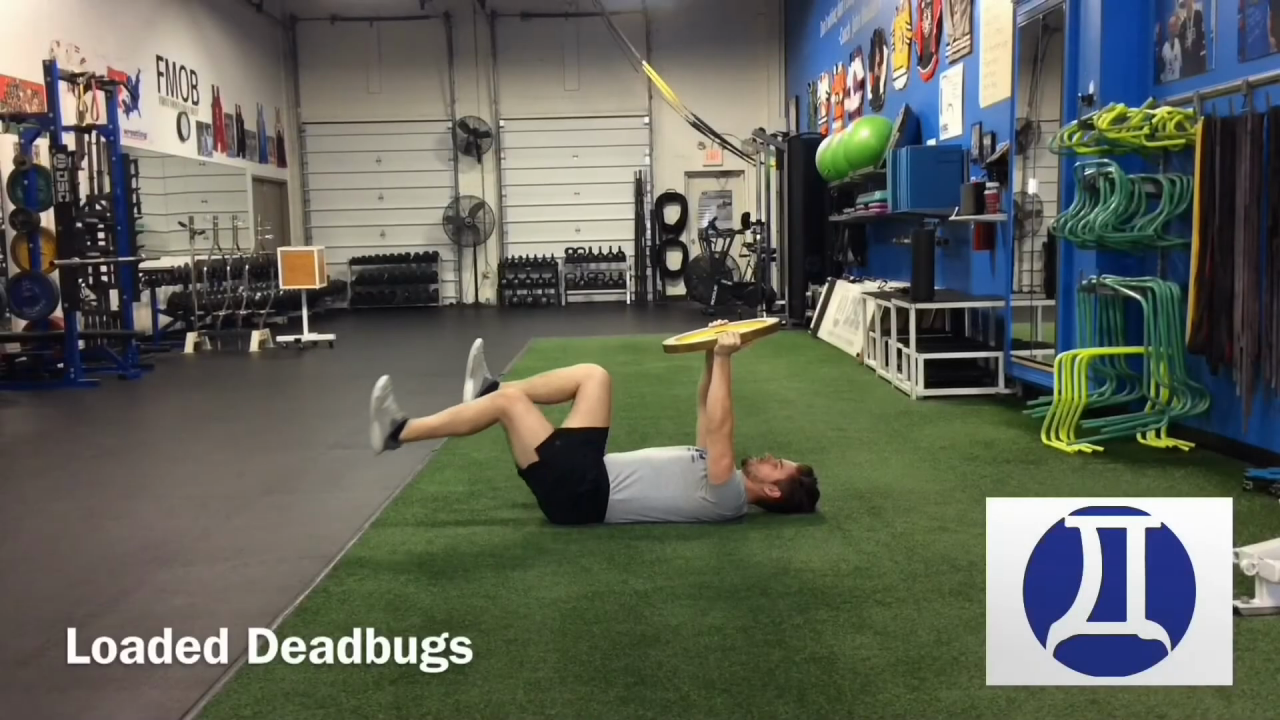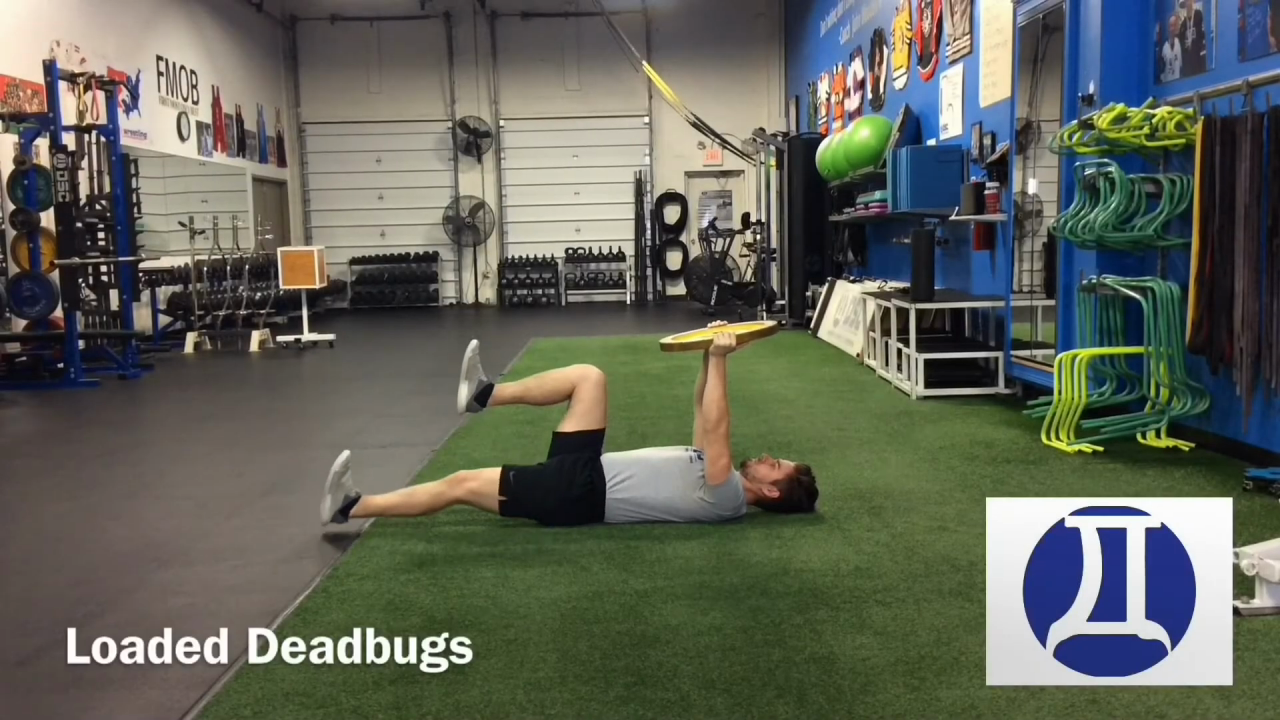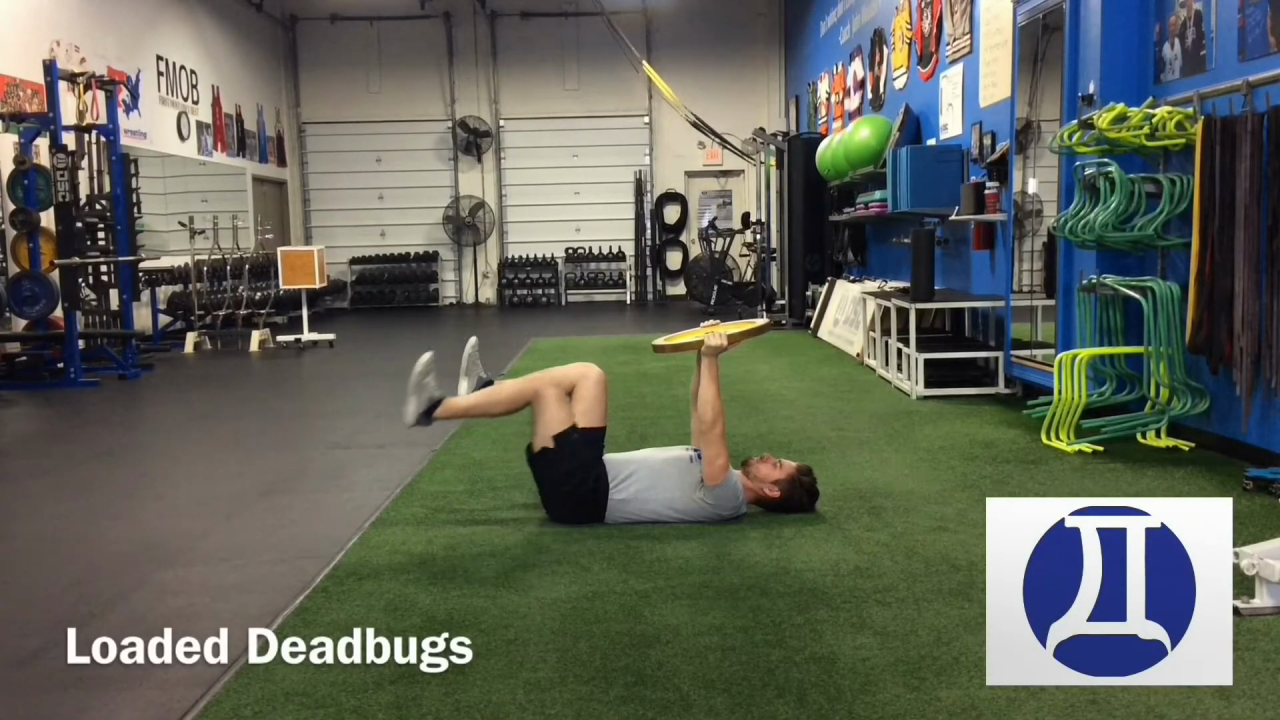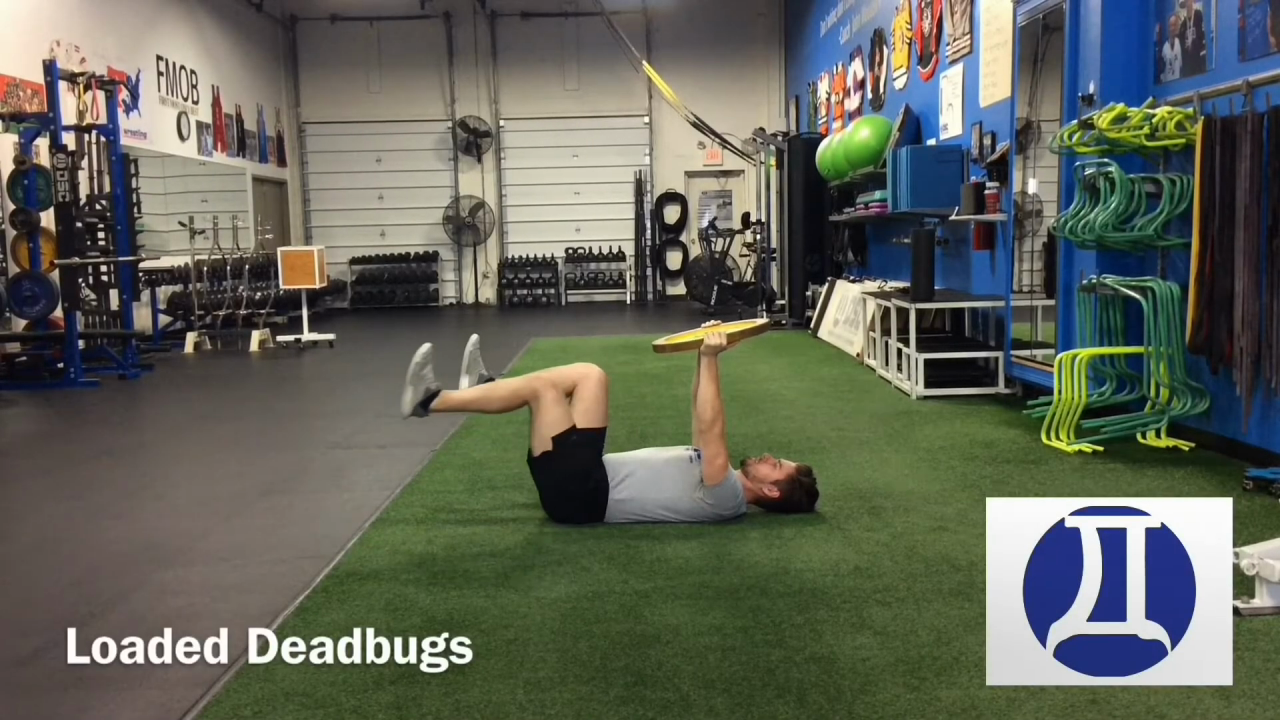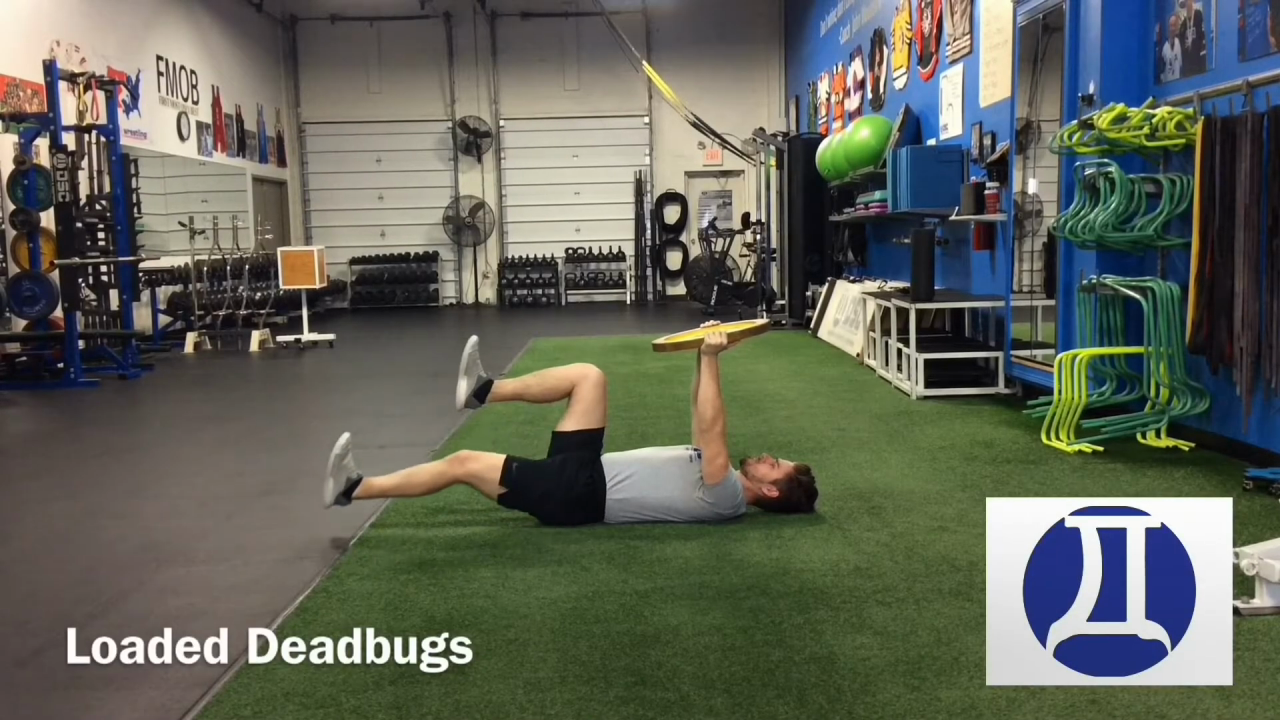
dt=1s
person 1, frame 1
left shoulder: (728, 497)
right shoulder: (726, 481)
left elbow: (718, 429)
right elbow: (705, 412)
left wrist: (723, 360)
right wrist: (711, 357)
left hip: (581, 494)
right hip: (590, 472)
left knee: (509, 402)
right knee: (593, 375)
left ankle: (399, 431)
right ankle: (489, 390)
person 1, frame 2
left shoulder: (725, 497)
right shoulder: (723, 478)
left elbow: (715, 430)
right elbow: (704, 416)
left wrist: (718, 361)
right wrist: (709, 360)
left hip: (580, 494)
right hip: (586, 469)
left knee: (463, 484)
right knee: (588, 376)
left ankle: (352, 506)
right ankle: (487, 394)
person 1, frame 3
left shoulder: (726, 498)
right shoulder: (725, 479)
left elbow: (710, 430)
right elbow: (702, 422)
left wrist: (711, 361)
right wrist: (703, 360)
left hip: (582, 494)
right hip: (595, 473)
left knee: (544, 387)
right knee: (588, 374)
left ankle: (433, 409)
right ankle: (486, 391)
person 1, frame 4
left shoulder: (725, 498)
right shoulder: (724, 482)
left elbow: (710, 430)
right elbow: (705, 427)
left wrist: (709, 360)
right wrist: (704, 359)
left hip: (580, 494)
right hip: (592, 475)
left knee: (543, 386)
right knee: (589, 375)
left ankle: (431, 400)
right ankle: (485, 388)
person 1, frame 5
left shoulder: (725, 497)
right shoulder: (722, 479)
left elbow: (711, 430)
right elbow: (703, 421)
left wrist: (710, 359)
right wrist: (702, 356)
left hip: (578, 495)
right hip: (585, 471)
left knee: (464, 462)
right knee: (588, 375)
left ankle: (354, 488)
right ankle: (485, 390)
